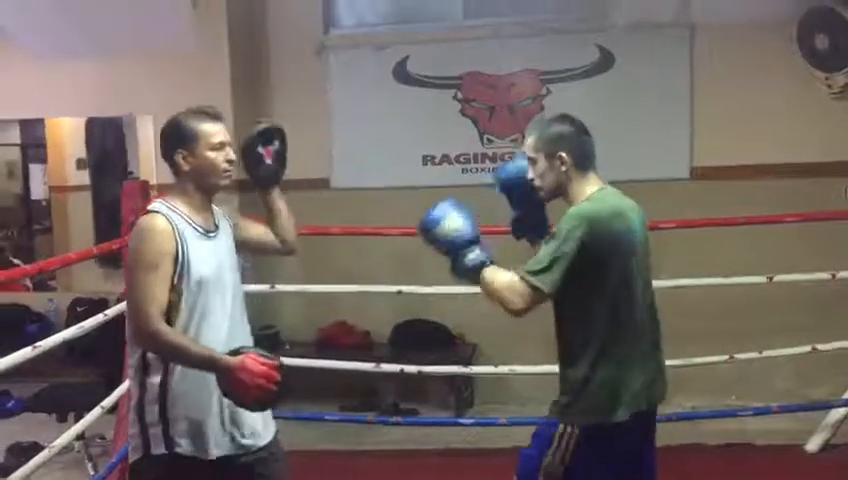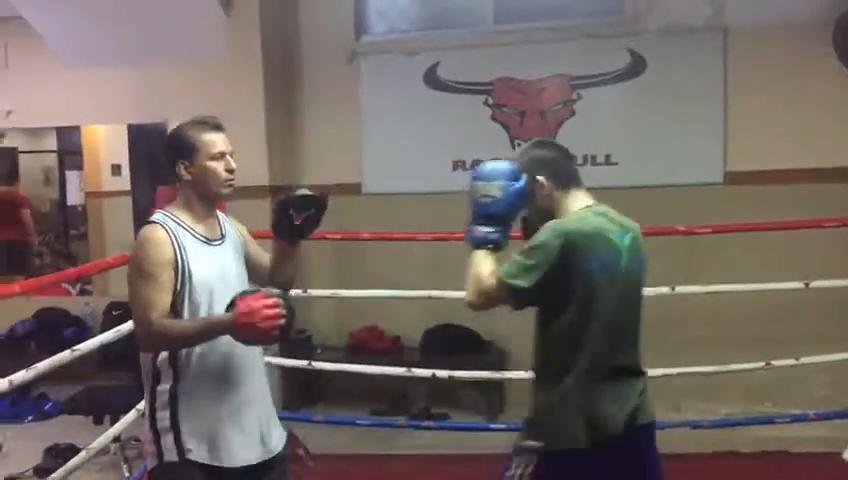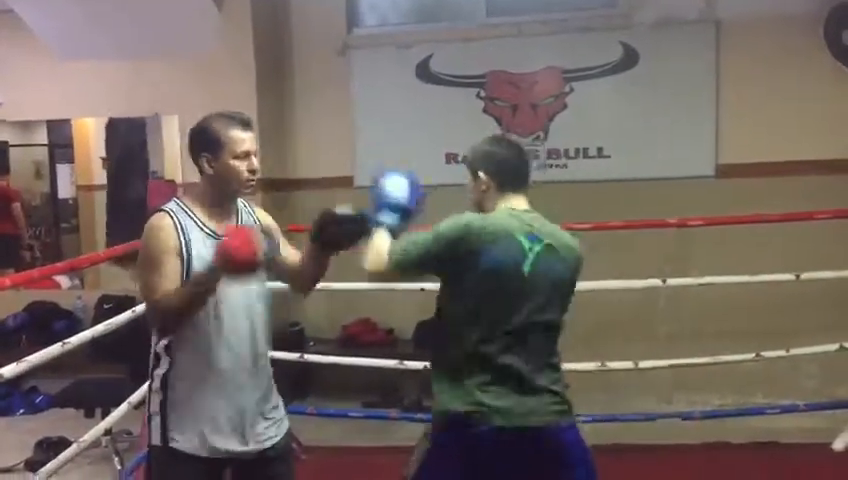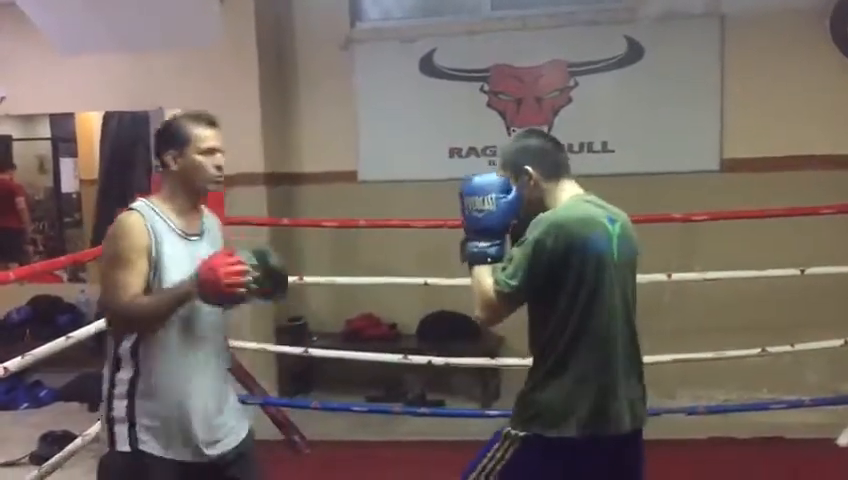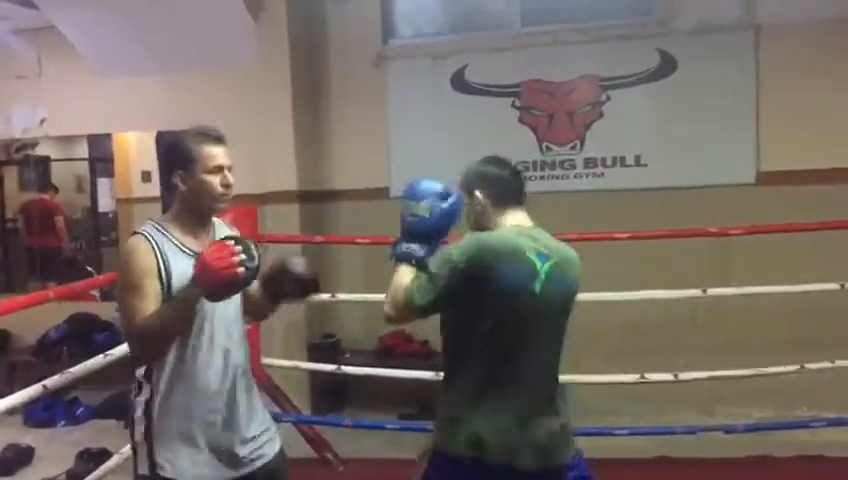
dt=0.7s
person 1, frame 1
left shoulder: (224, 221)
right shoulder: (157, 229)
left elbow: (285, 242)
right elbow: (148, 329)
left wrist: (269, 186)
right wrist: (228, 365)
right hip: (173, 428)
person 1, frame 2
left shoulder: (232, 229)
right shoulder: (158, 239)
left elbow: (278, 281)
right elbow: (149, 332)
left wrist: (290, 241)
right wrist: (227, 322)
right hip: (190, 430)
person 1, frame 3
left shoulder: (256, 218)
right shoulder: (167, 227)
left elbow: (299, 278)
right elbow: (163, 316)
left wrist: (324, 245)
right wrist: (217, 269)
right hip: (188, 415)
person 1, frame 4
left shoulder: (211, 222)
right shoulder: (133, 226)
right elbow: (120, 317)
left wrist: (246, 285)
right wrist: (196, 285)
right hip: (147, 419)
person 1, frame 5
left shoulder: (231, 237)
right shoulder: (144, 249)
right elbow: (141, 343)
left wrist: (275, 287)
right wrist: (197, 286)
right hip: (176, 442)
person 2, frame 1
left shoulder: (586, 219)
right shoulder: (620, 207)
left elbow: (519, 298)
left wrist: (469, 255)
right wrist: (532, 220)
left hip: (597, 397)
right hip: (634, 391)
person 2, frame 2
left shoulder: (562, 235)
right shoulder: (628, 232)
left elbow: (480, 296)
left wrist: (486, 226)
left hip: (568, 425)
right hip: (631, 418)
person 2, frame 3
left shoulder: (468, 233)
right shoulder: (568, 249)
left elbow: (377, 265)
left wrist: (386, 220)
left hip: (473, 419)
right hip: (546, 416)
person 2, frame 4
left shoulder: (553, 225)
right shoulder: (617, 221)
left elbow: (487, 310)
left wrist: (482, 240)
right wrist: (526, 232)
left hip: (559, 417)
right hip: (622, 413)
person 2, frame 5
left shoulder: (477, 252)
right shoulder: (567, 260)
left elbow: (396, 310)
left wrist: (412, 244)
left hip: (472, 443)
right hip: (549, 442)
